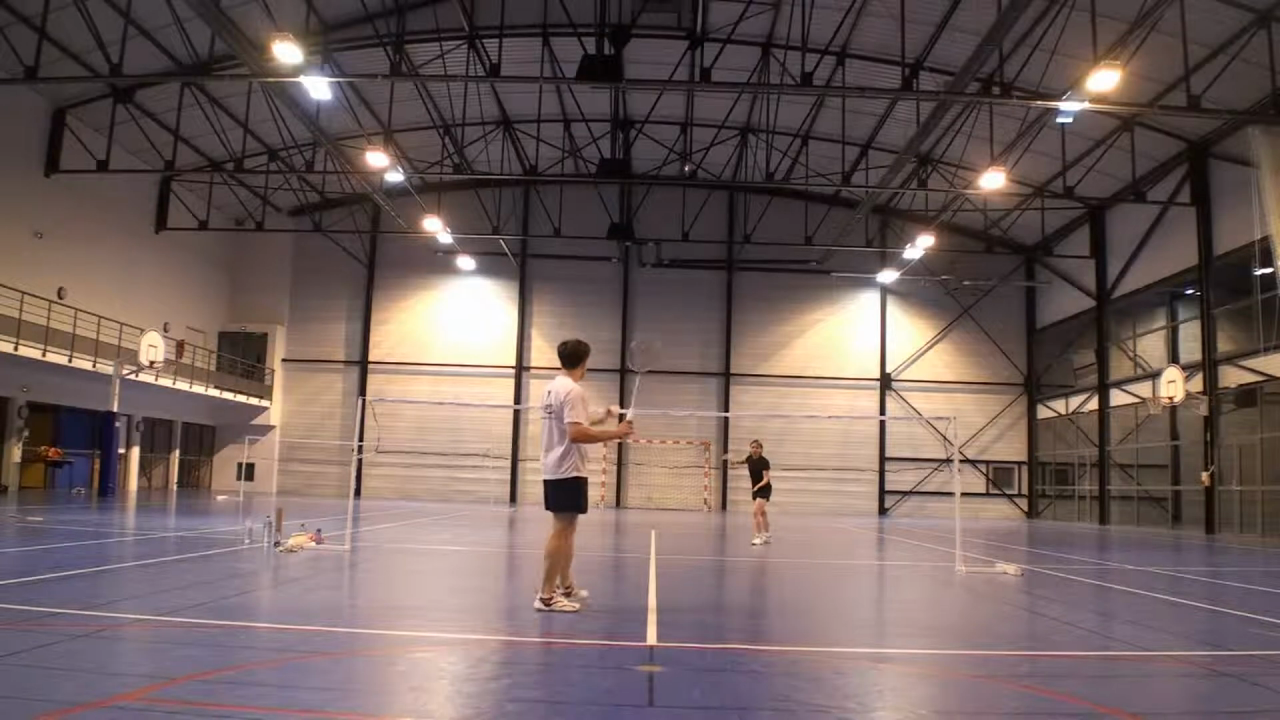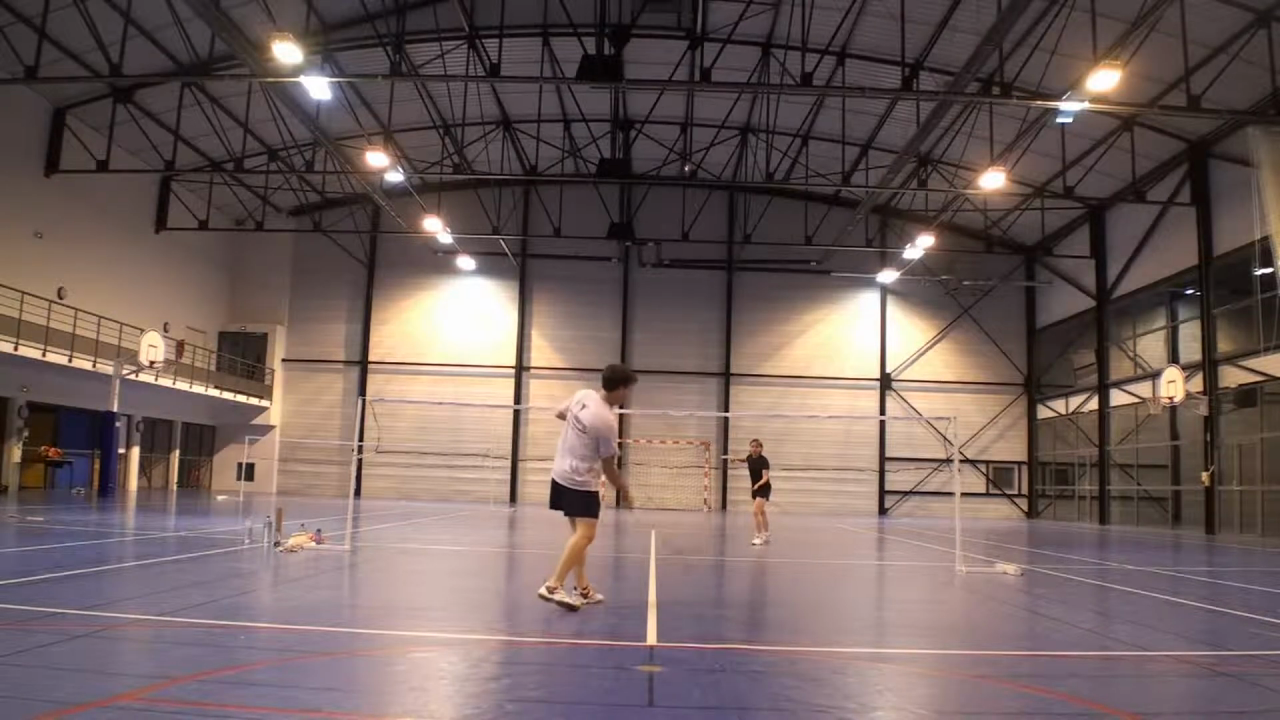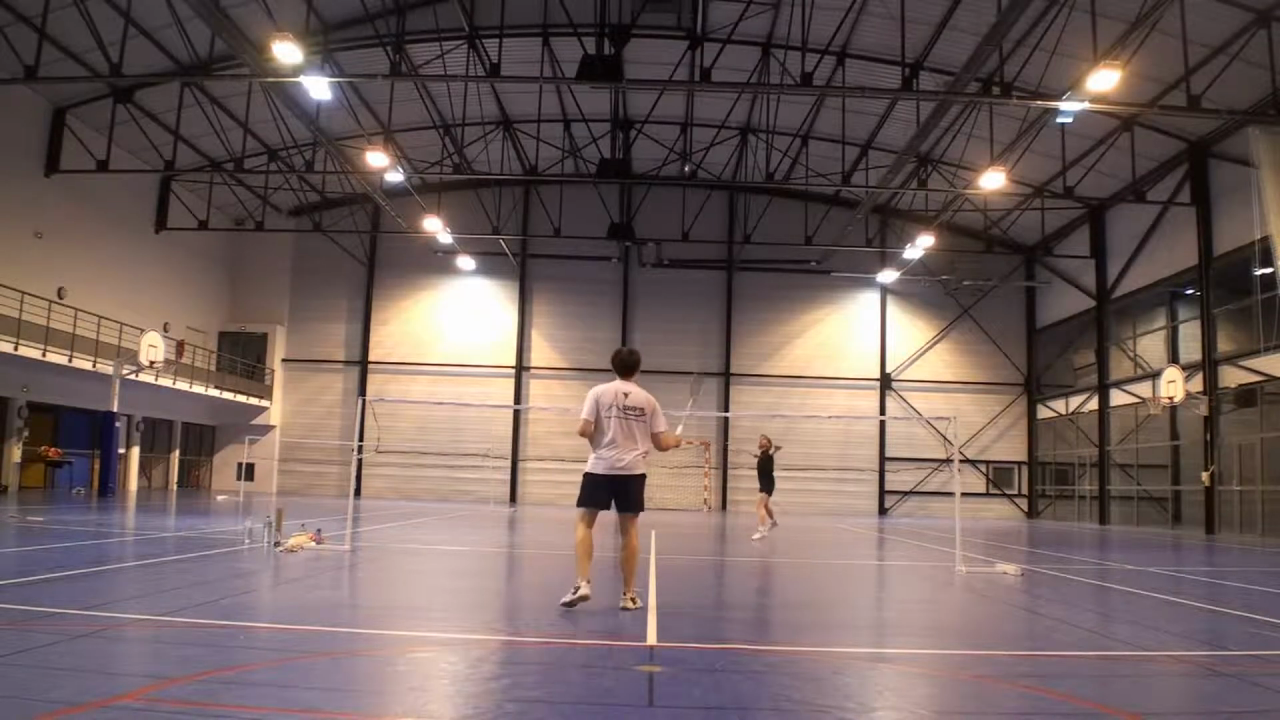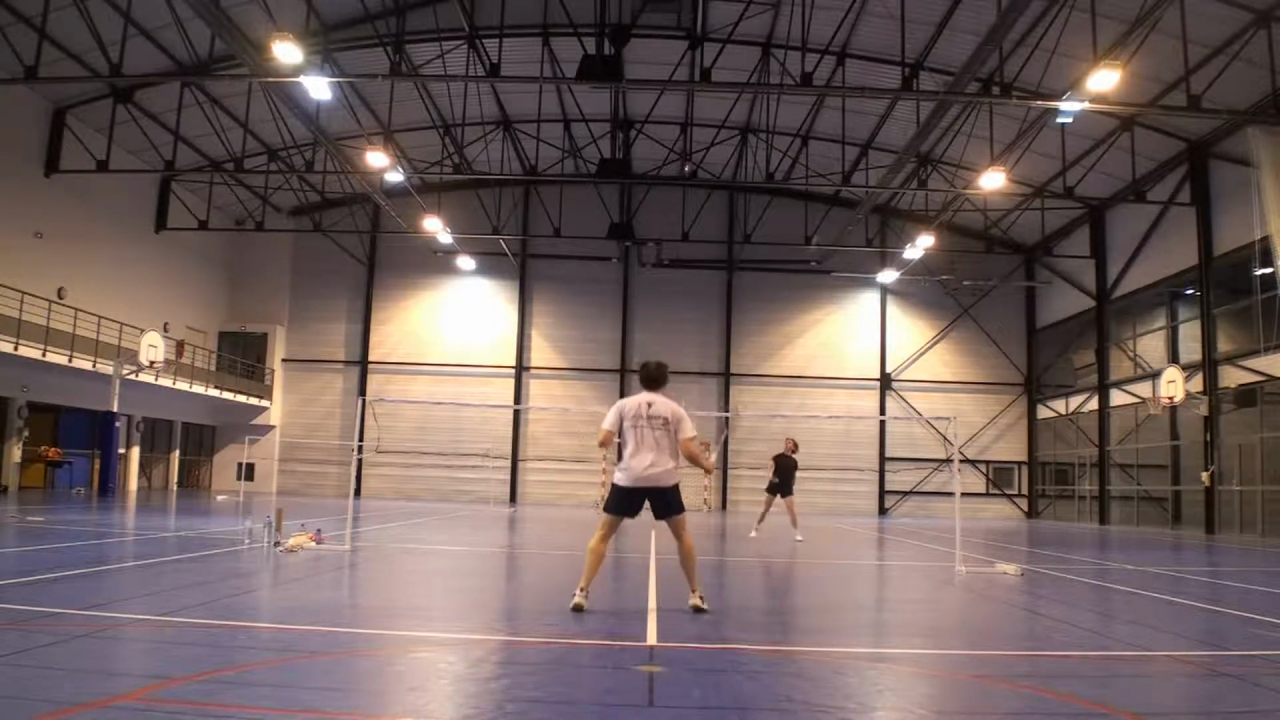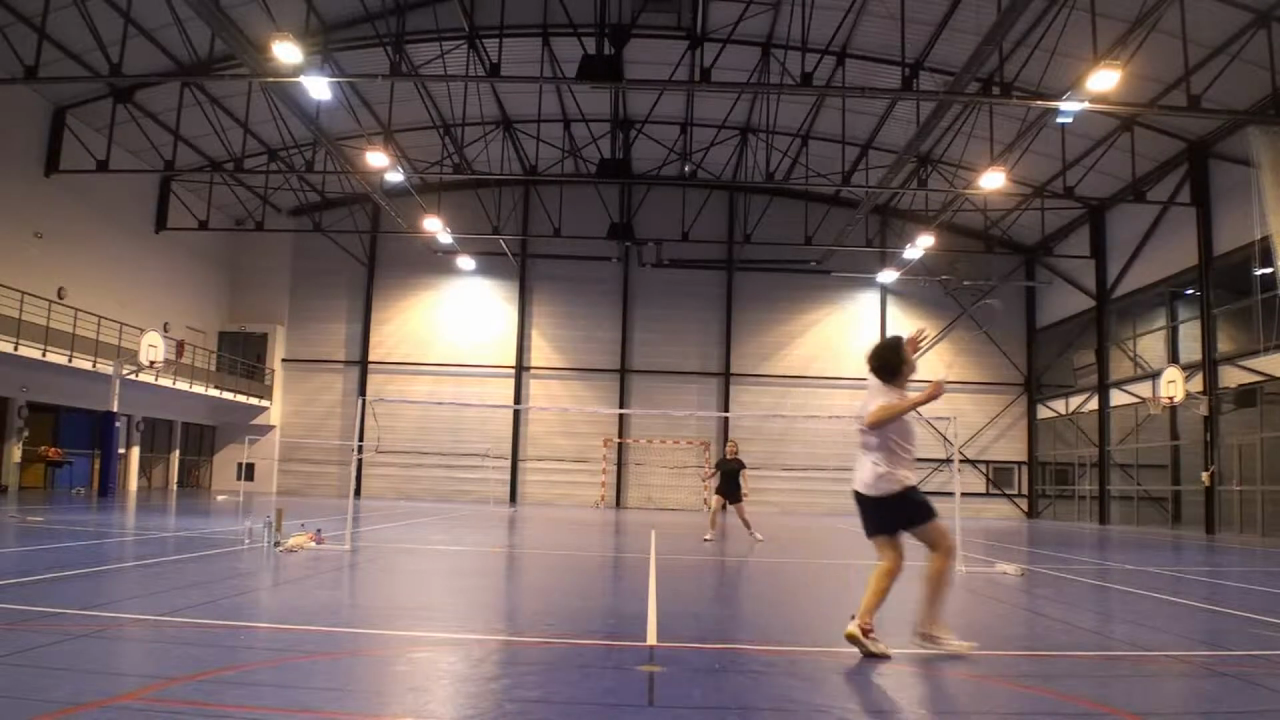
dt=1s
person 1, frame 1
left shoulder: (552, 388)
right shoulder: (573, 391)
right elbow: (576, 435)
left wrist: (600, 417)
right wrist: (614, 433)
left hip: (553, 470)
right hip: (569, 472)
left knee: (565, 530)
right knee: (561, 531)
left ankle: (565, 586)
right ankle: (546, 596)
person 1, frame 2
left shoulder: (583, 395)
right shoulder: (607, 422)
left elbow: (561, 414)
right elbow: (608, 467)
right wrist: (623, 491)
left hip: (562, 475)
right hip: (581, 483)
left knee: (580, 532)
right knee: (585, 533)
left ankle: (582, 589)
right ankle: (553, 585)
person 1, frame 3
left shoulder: (598, 392)
right shoulder: (649, 401)
left elbow: (583, 430)
right elbow: (662, 444)
right wrist: (675, 441)
left hip: (600, 468)
right hip: (632, 471)
left knee: (584, 525)
right knee: (629, 532)
left ankle: (582, 584)
right ankle: (628, 595)
person 1, frame 4
left shoulder: (624, 405)
right shoulder: (675, 410)
left elbow: (604, 441)
right elbow: (689, 451)
left wrist: (611, 440)
right wrist: (706, 465)
left hip: (628, 478)
right hip: (664, 480)
left knee: (604, 533)
right knee: (681, 533)
left ankle: (582, 592)
right ankle: (695, 594)
person 1, frame 5
left shoulder: (877, 383)
right shoulder: (887, 399)
right elbow: (872, 421)
left wrist: (905, 352)
right wrist: (921, 399)
left hip: (870, 487)
right hip: (893, 487)
left knee: (891, 561)
right knee: (944, 547)
left ankle: (862, 625)
right ankle: (929, 627)
